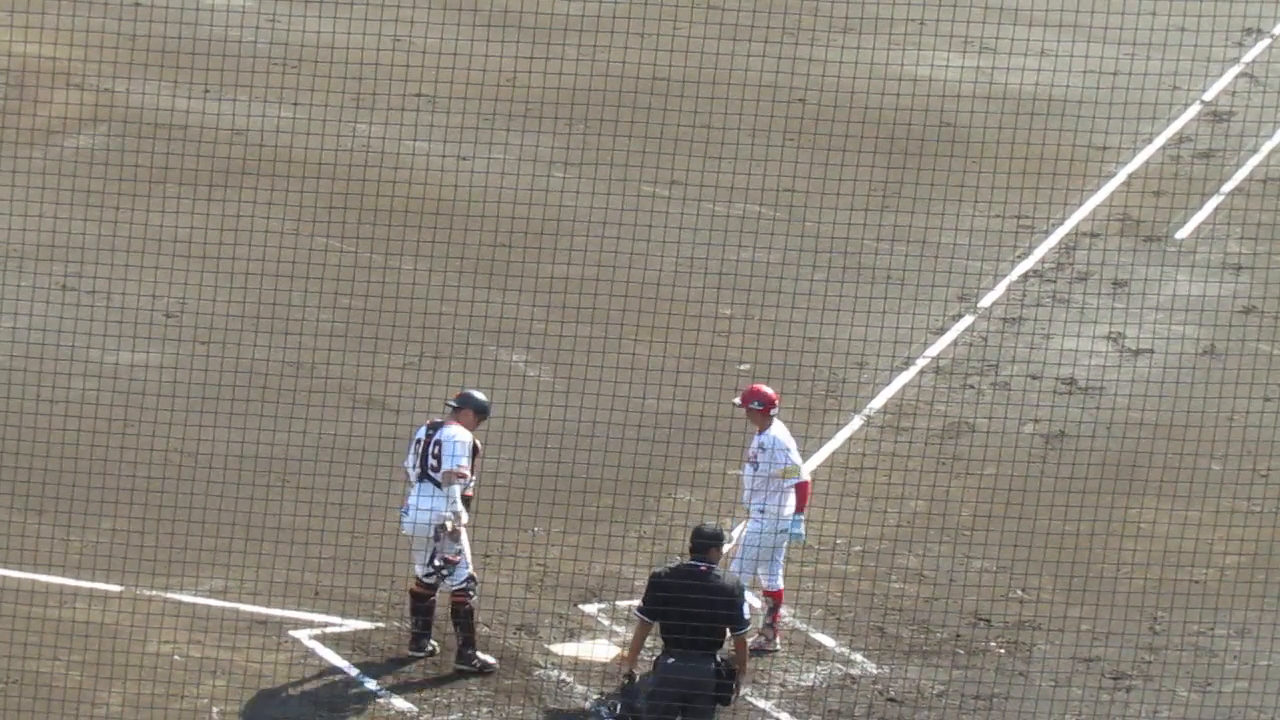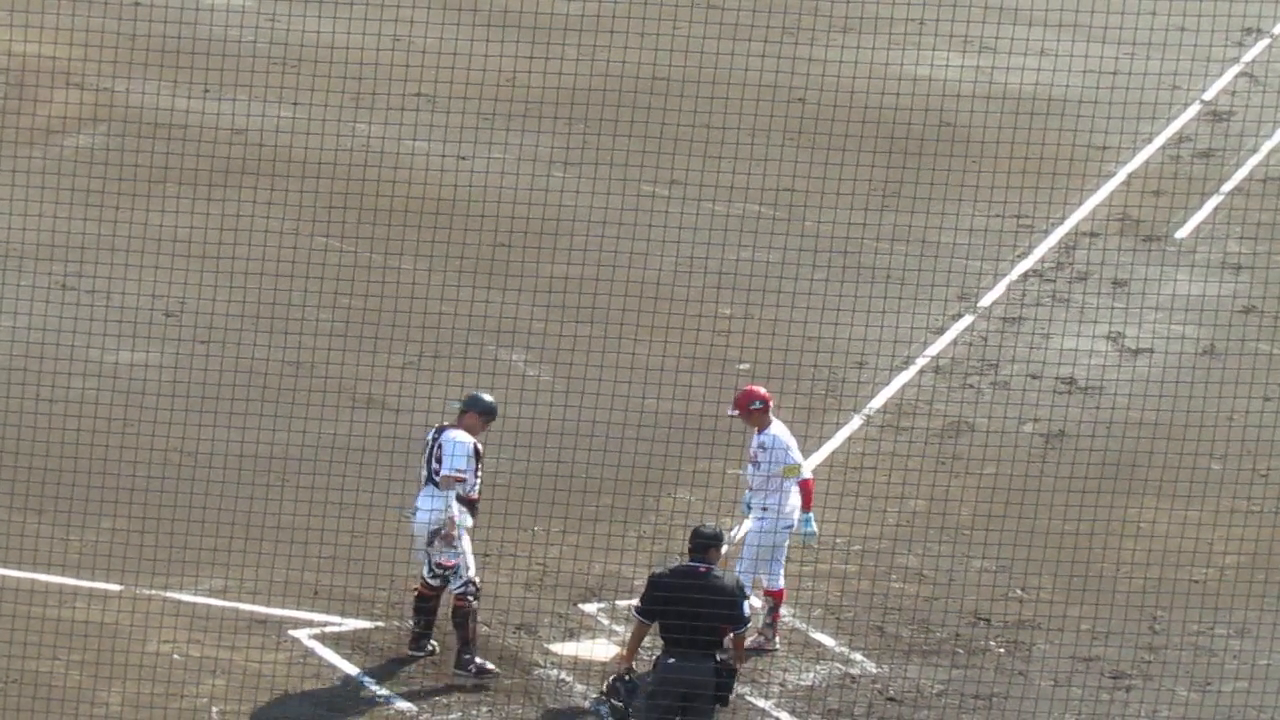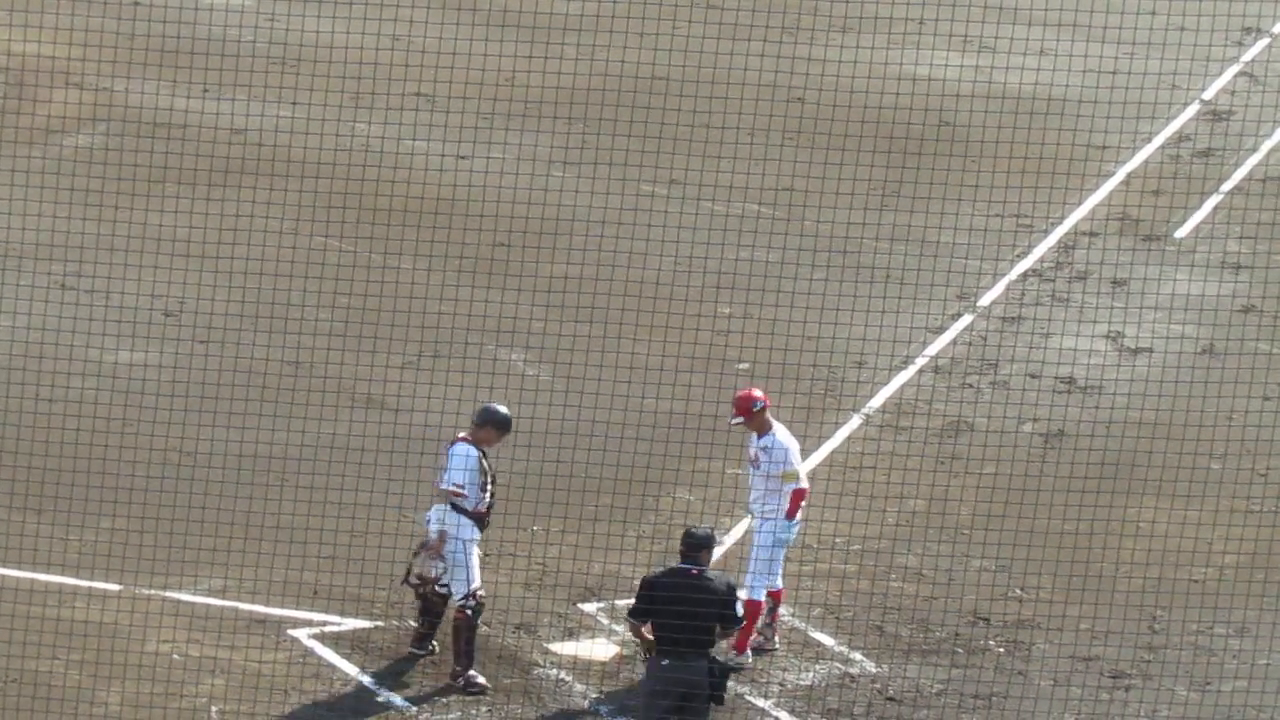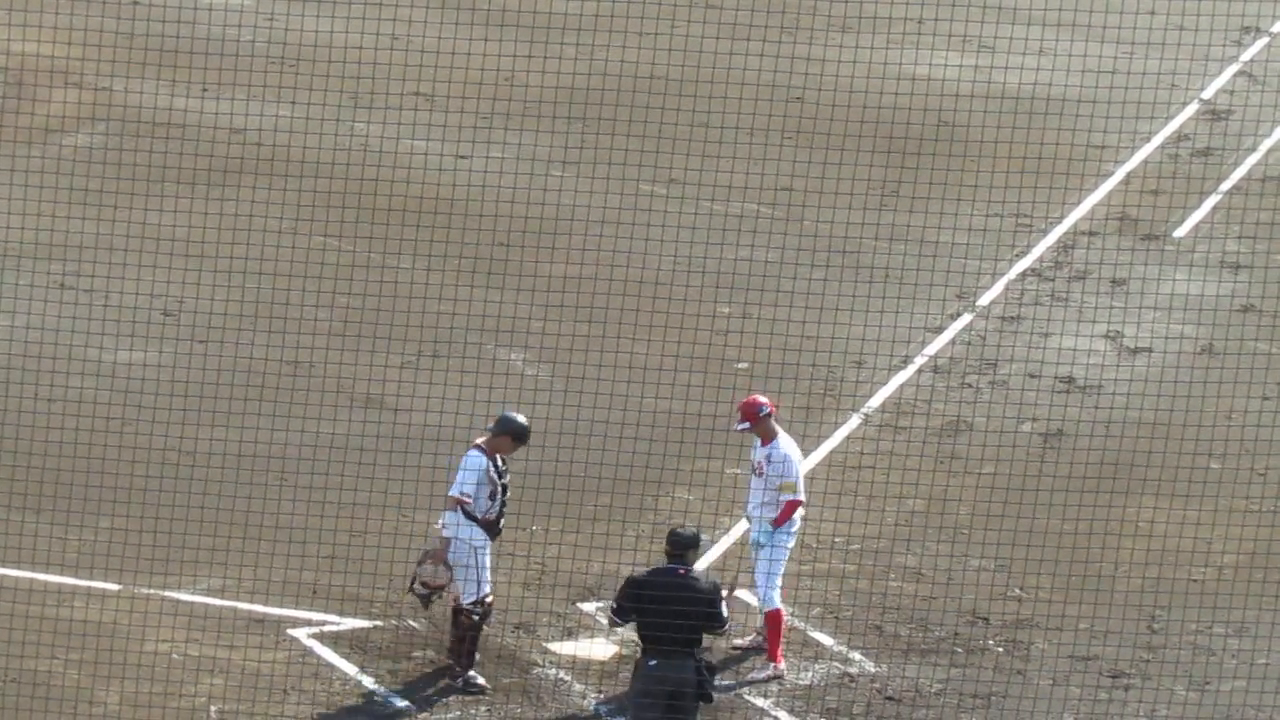
dt=0.2s
person 1, frame 1
left shoulder: (425, 431)
right shoulder: (460, 436)
left elbow: (412, 470)
right elbow: (451, 478)
right wrist: (456, 518)
left hip: (415, 515)
right hip: (443, 518)
left knee: (425, 577)
right knee: (462, 583)
left ankle: (419, 641)
right ankle: (467, 653)
person 1, frame 2
left shoulder: (437, 434)
right shoulder: (462, 440)
right elbow: (449, 482)
right wrist: (452, 523)
left hip: (425, 516)
right hip: (444, 521)
left knee: (432, 579)
right knee: (465, 587)
left ankle: (420, 641)
right ankle: (465, 658)
person 1, frame 3
left shoulder: (464, 447)
right shoulder: (467, 452)
right elbow: (448, 495)
right wrist: (441, 536)
left hip: (452, 530)
right hip: (458, 533)
left knee: (441, 586)
right knee: (470, 599)
left ankle: (422, 640)
right ankle: (462, 670)
person 1, frame 4
left shoulder: (492, 455)
right shoulder: (477, 459)
right elbow: (455, 502)
right wrist: (444, 543)
left hip: (475, 536)
right hip: (470, 538)
left knee: (463, 592)
right knee: (479, 603)
left ankle: (458, 649)
right ankle: (461, 670)
person 2, frame 1
left shoulder: (776, 439)
right shoulder: (766, 432)
left elbow: (802, 480)
left wrist: (798, 519)
right wrist: (753, 499)
left hip: (768, 517)
right hip: (768, 514)
left knee: (739, 574)
right knee: (770, 575)
right ankle: (769, 635)
person 2, frame 2
left shoulder: (779, 439)
right shoulder: (760, 433)
left elbow: (804, 479)
left wrist: (807, 517)
right wrist: (749, 496)
left hip: (773, 516)
right hip: (766, 513)
left knee: (742, 576)
right knee: (771, 575)
right ankle: (769, 635)
person 2, frame 3
left shoulder: (782, 443)
right shoulder: (757, 435)
left elbow: (800, 488)
left wrist: (787, 524)
right wrist: (754, 503)
left hip: (776, 520)
right hip: (763, 516)
left knee: (755, 581)
right knee: (770, 577)
left ankle: (740, 650)
right ankle: (767, 634)
person 2, frame 4
left shoulder: (786, 452)
right shoulder: (761, 442)
left elbow: (795, 500)
left wrist: (770, 529)
right wrist: (752, 506)
left hip: (777, 528)
right hip: (760, 522)
left knee: (766, 590)
right knee: (766, 581)
left ankle: (775, 662)
right ankle: (766, 635)
person 3, frame 1
left shoulder: (663, 578)
right shoulder: (731, 586)
left elbow: (645, 624)
right elbow: (739, 637)
left wrist: (630, 660)
right wrist: (741, 672)
left hip: (671, 665)
right hip: (706, 669)
person 3, frame 2
left shoulder: (662, 579)
right shoulder: (731, 586)
left elbow: (643, 624)
right elbow: (739, 633)
left wrist: (628, 657)
right wrist: (737, 660)
left hip: (671, 665)
right hip: (707, 669)
person 3, frame 3
left shoulder: (655, 582)
right shoulder: (723, 587)
left elbow: (635, 625)
right elbow: (732, 628)
left wrist: (647, 640)
left hip: (664, 667)
right hip: (700, 669)
person 3, frame 4
left shoulder: (639, 583)
right shoulder: (708, 588)
left elbow: (615, 621)
right elbow: (720, 629)
left hip: (651, 667)
right hip: (688, 669)
